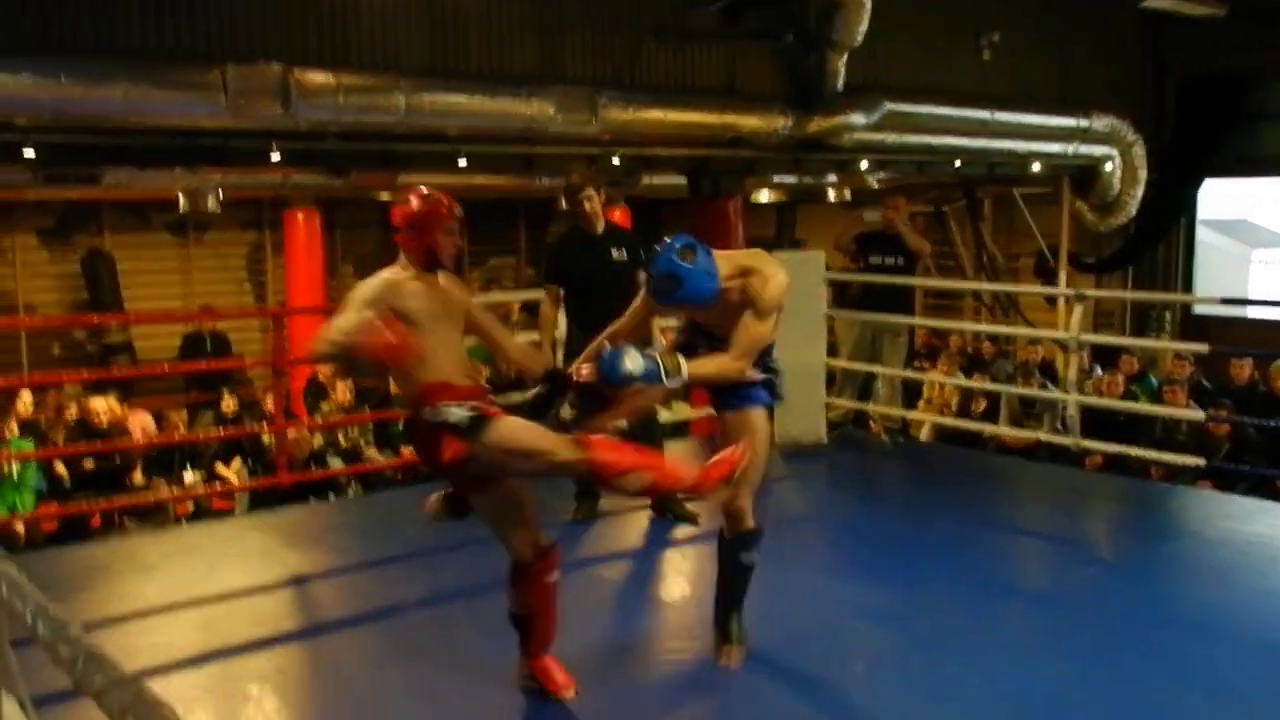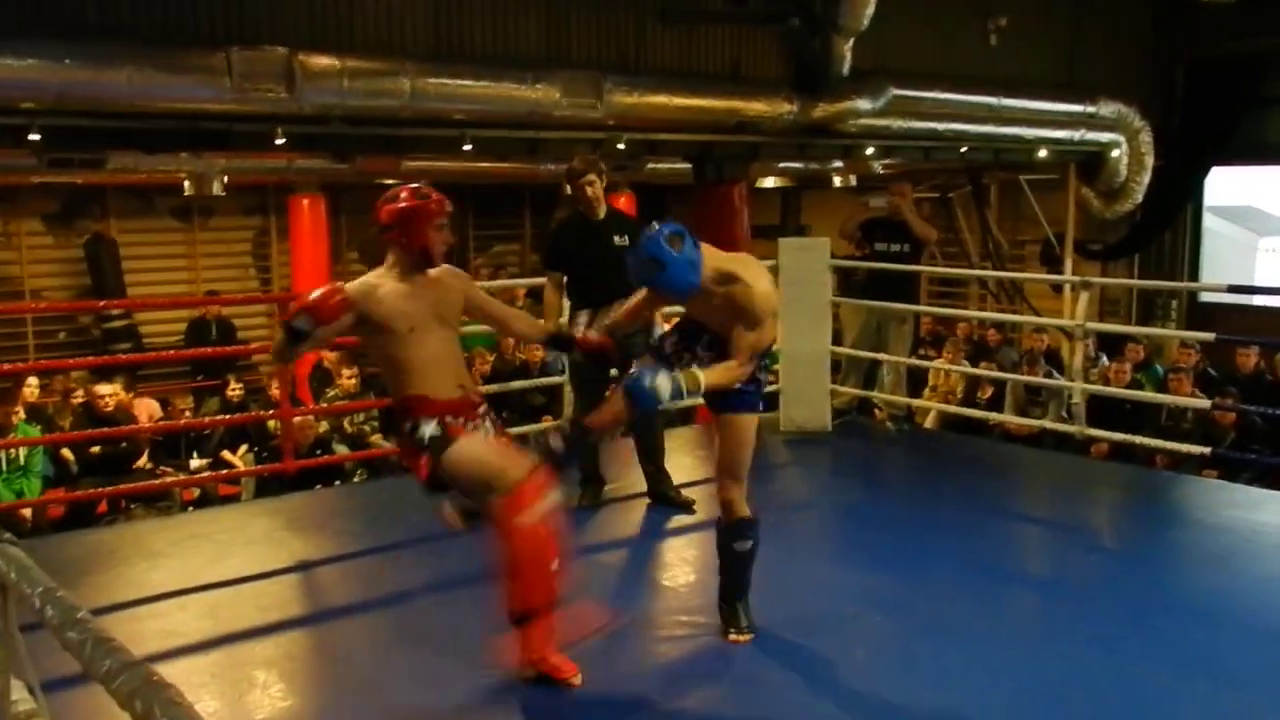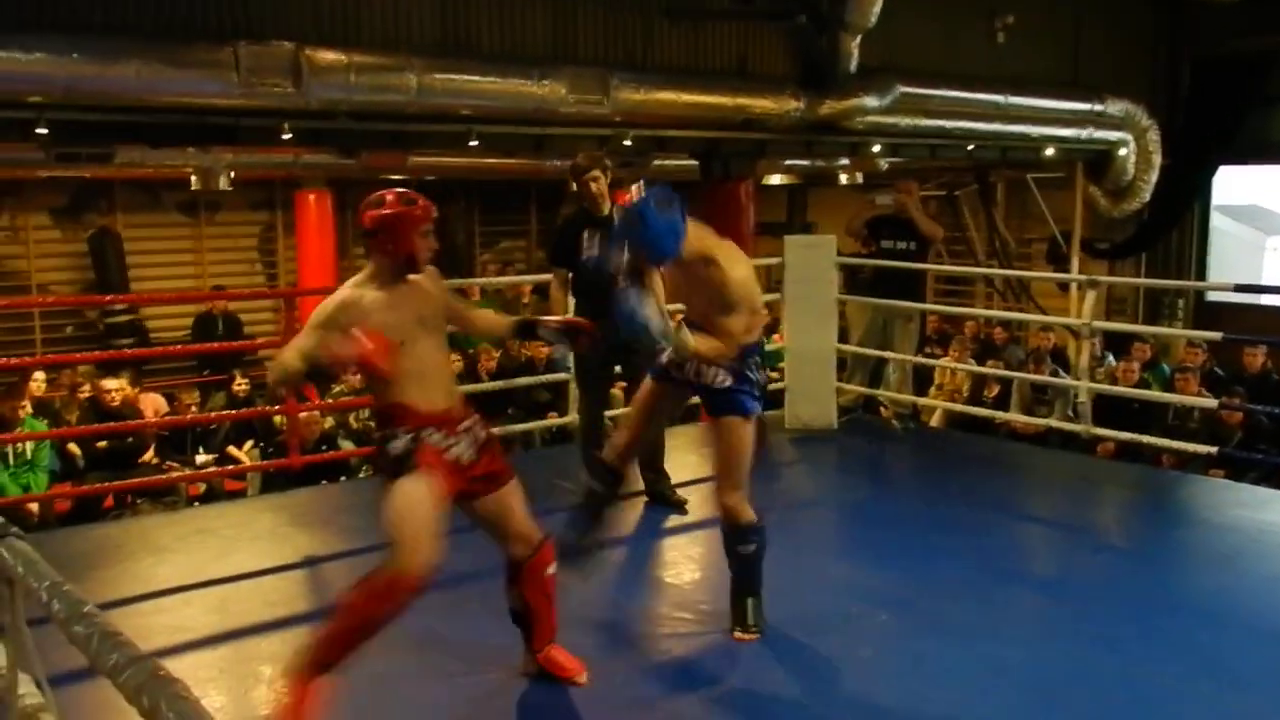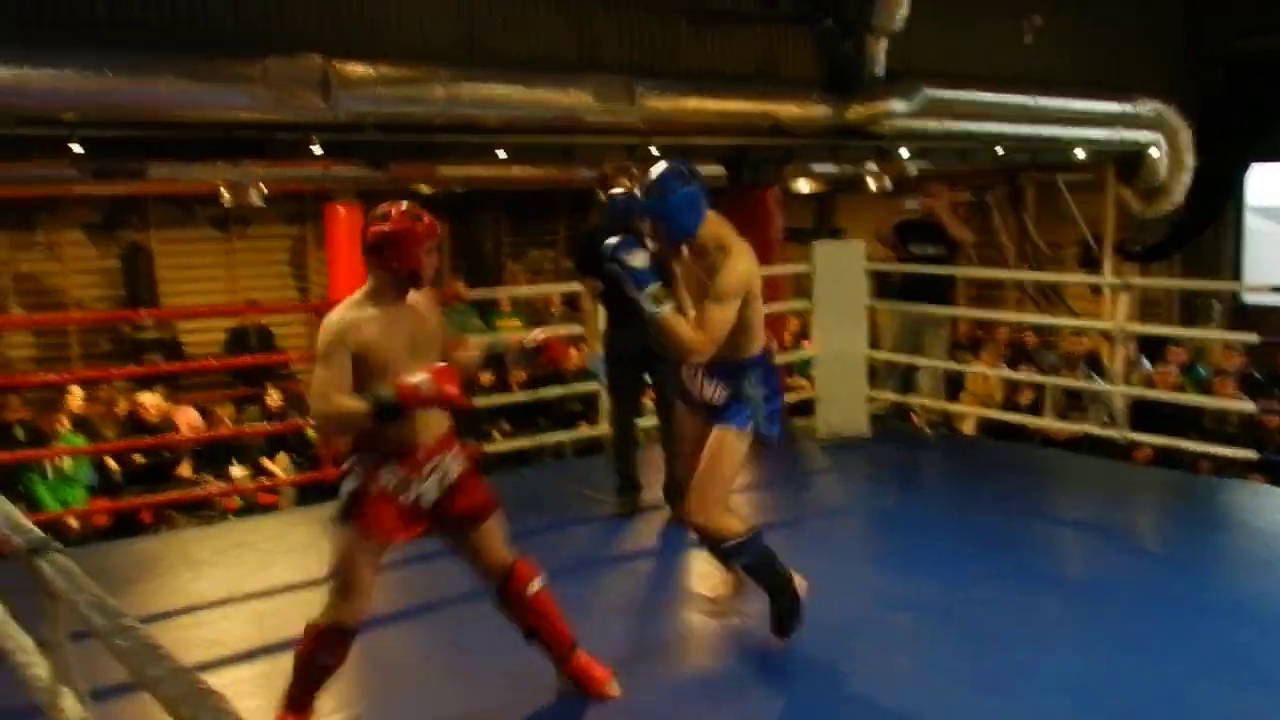
dt=0.1s
person 1, frame 1
left shoulder: (446, 286)
right shoulder: (382, 288)
left elbow: (503, 343)
right elbow: (331, 342)
left wrist: (558, 376)
right wrist: (371, 343)
left hip: (469, 419)
right hip: (446, 422)
left knee: (530, 548)
right knee: (570, 451)
left ankle: (535, 658)
right ankle: (691, 478)
person 1, frame 2
left shoulder: (451, 280)
right shoulder: (365, 293)
left elbow: (510, 320)
right elbow: (287, 351)
left wrist: (568, 339)
right wrist: (302, 327)
left hip: (472, 417)
right hip: (432, 427)
right knee: (528, 483)
left ankle: (536, 649)
right ankle: (535, 627)
person 1, frame 3
left shoulder: (427, 286)
right shoulder: (347, 307)
left elbow: (475, 321)
right elbow: (282, 373)
left wrist: (543, 326)
right wrist: (328, 359)
left hip: (463, 431)
right hip: (412, 441)
left knee: (528, 544)
right knee: (415, 564)
left ankle: (541, 649)
right ankle: (309, 672)
person 1, frame 4
left shoulder: (422, 305)
right shoulder: (345, 324)
left elbow: (450, 354)
right elbow: (325, 416)
right wrist: (395, 400)
left hip: (443, 462)
right hip: (385, 474)
left knee: (506, 567)
right knee: (346, 612)
left ankle: (572, 660)
person 2, frame 1
left shoulder: (768, 279)
right shoulder: (672, 280)
left elbow: (736, 363)
right elbow: (621, 331)
left wrist: (661, 370)
right wrist: (577, 372)
left hip: (747, 367)
right hip: (697, 346)
left knee: (738, 503)
left ankle: (728, 622)
person 2, frame 2
left shoulder: (755, 289)
right shoulder: (668, 269)
left elbow: (740, 365)
right elbow: (638, 308)
left wrist: (680, 385)
left hip: (736, 367)
right hip: (692, 340)
left knee: (731, 494)
right knee: (605, 416)
left ankle: (735, 604)
person 2, frame 3
left shoulder: (729, 271)
right shoulder: (674, 243)
left elbow: (723, 349)
left wrist: (669, 332)
left hip: (734, 367)
right hip: (686, 347)
left knee: (731, 499)
right knee: (620, 447)
left ankle: (747, 597)
right ankle: (583, 529)
person 2, frame 4
left shoulder: (731, 264)
right shoulder: (692, 237)
left elbow: (698, 350)
left wrist: (648, 292)
left hip: (742, 383)
right hip: (705, 375)
left knee: (704, 513)
right knee: (694, 486)
left ankle: (784, 590)
right ankle: (737, 569)
person 3, frame 1
left shoulder: (626, 239)
right shoulder: (563, 247)
right elbow: (551, 301)
right wrist: (547, 353)
right hip: (584, 343)
left knee: (645, 420)
right knee: (585, 423)
left ankle: (662, 496)
right ankle: (586, 497)
person 3, frame 2
left shoulder: (628, 224)
right shoulder: (564, 232)
right elbow: (554, 288)
left wrist: (656, 322)
left hip: (631, 327)
right hip: (586, 330)
right knee: (587, 410)
left ankle: (659, 483)
right ankle: (591, 482)
person 3, frame 3
right shoulder: (569, 229)
left elbow: (651, 273)
right elbow: (559, 285)
right hip: (592, 327)
right knee: (592, 408)
left ankle: (657, 482)
right ankle: (599, 479)
person 3, frame 4
right shoulder: (596, 236)
right elbow: (591, 293)
right wrist: (593, 347)
right hip: (621, 335)
left knee: (673, 412)
right knee: (624, 416)
left ankle: (676, 490)
right ankle: (628, 488)
person 4, frame 1
left shoulder: (909, 239)
right shoulder: (869, 238)
left elbow: (924, 250)
right elbow: (840, 246)
left wrist: (899, 224)
left hip: (895, 317)
right hip: (862, 313)
left knee: (891, 372)
right knee: (850, 367)
left ankle: (889, 423)
right ankle: (838, 416)
person 4, frame 2
left shoulder: (915, 226)
right shoulder: (874, 224)
left elbow: (931, 237)
right elbow: (845, 233)
left wrist: (905, 211)
right wrist: (862, 210)
left hip: (901, 304)
right hip: (867, 300)
left knee: (896, 360)
right knee: (854, 354)
left ankle: (894, 411)
right ankle: (843, 404)
person 4, frame 3
left shoulder: (922, 224)
right shoulder: (880, 222)
left elbow: (937, 235)
right elbow: (851, 231)
left wrist: (911, 209)
right wrist: (866, 207)
left hip: (906, 301)
right hip: (873, 297)
left knee: (902, 358)
right knee: (860, 352)
left ankle: (900, 410)
right ankle: (850, 401)
person 4, frame 4
left shoulder: (951, 228)
right shoulder: (909, 226)
left elbow: (967, 239)
left wrist: (941, 213)
left hip: (937, 306)
right hip: (903, 302)
left knee: (933, 363)
left ankle: (931, 415)
